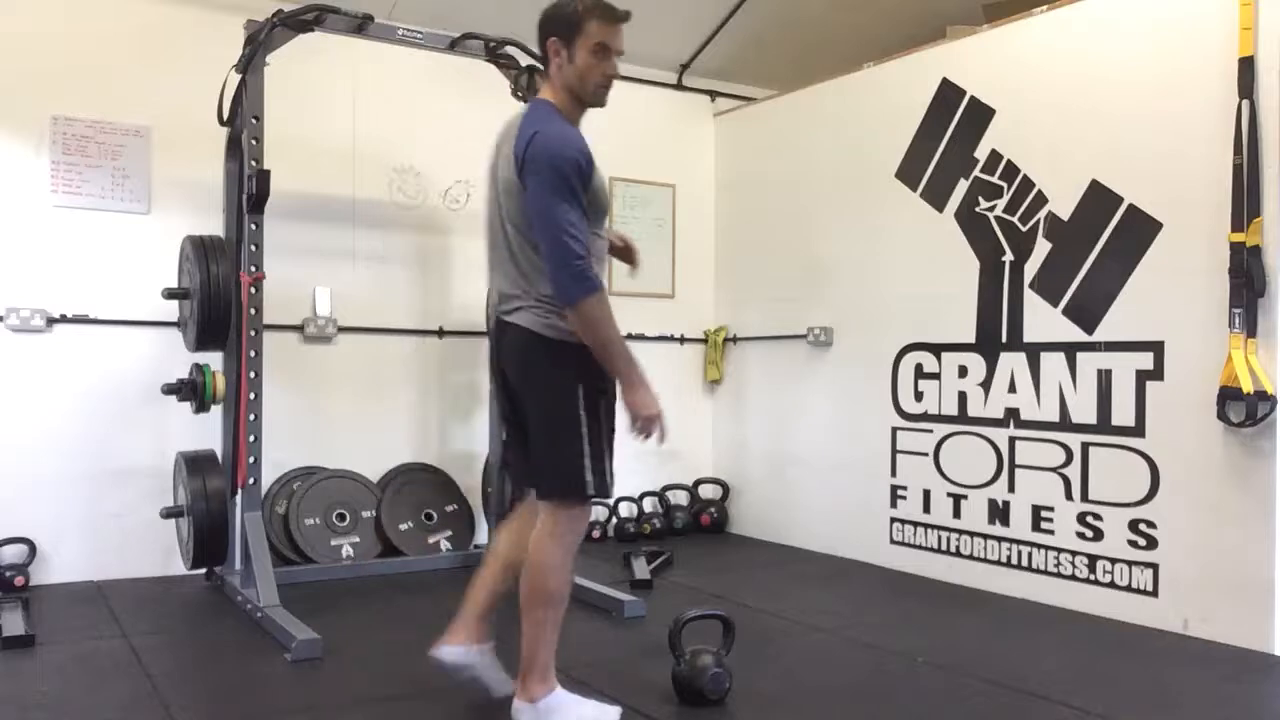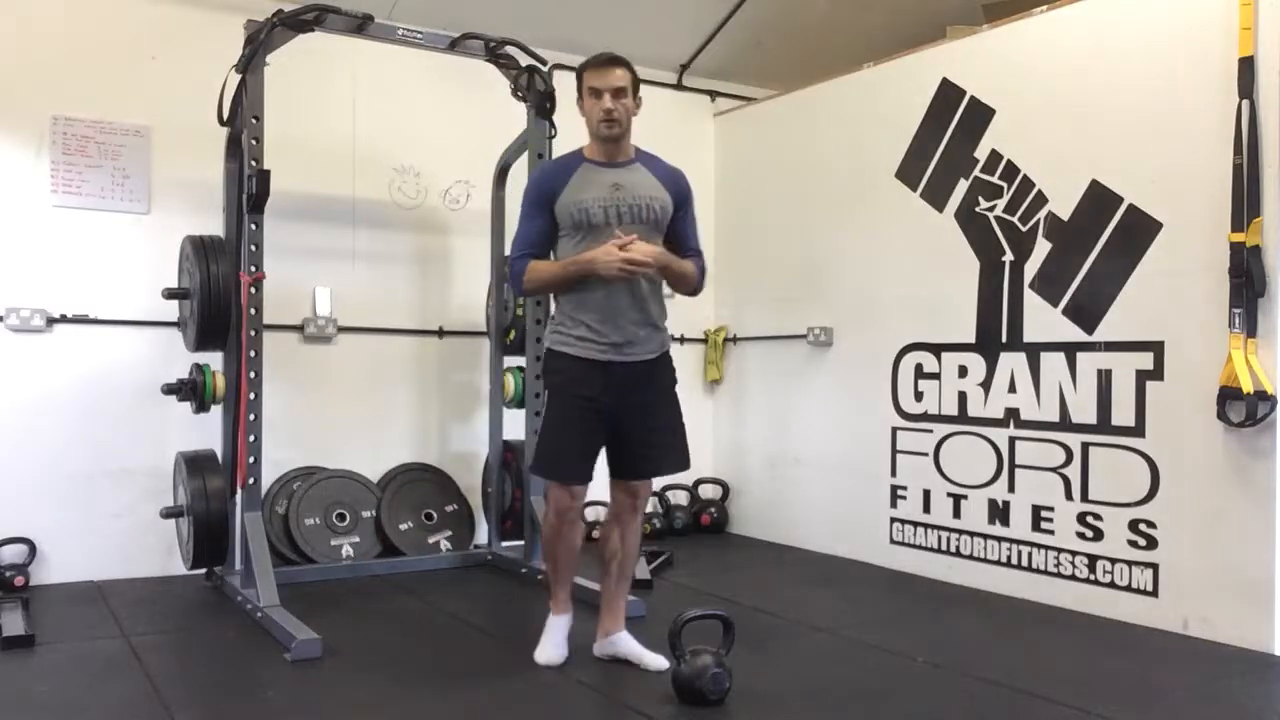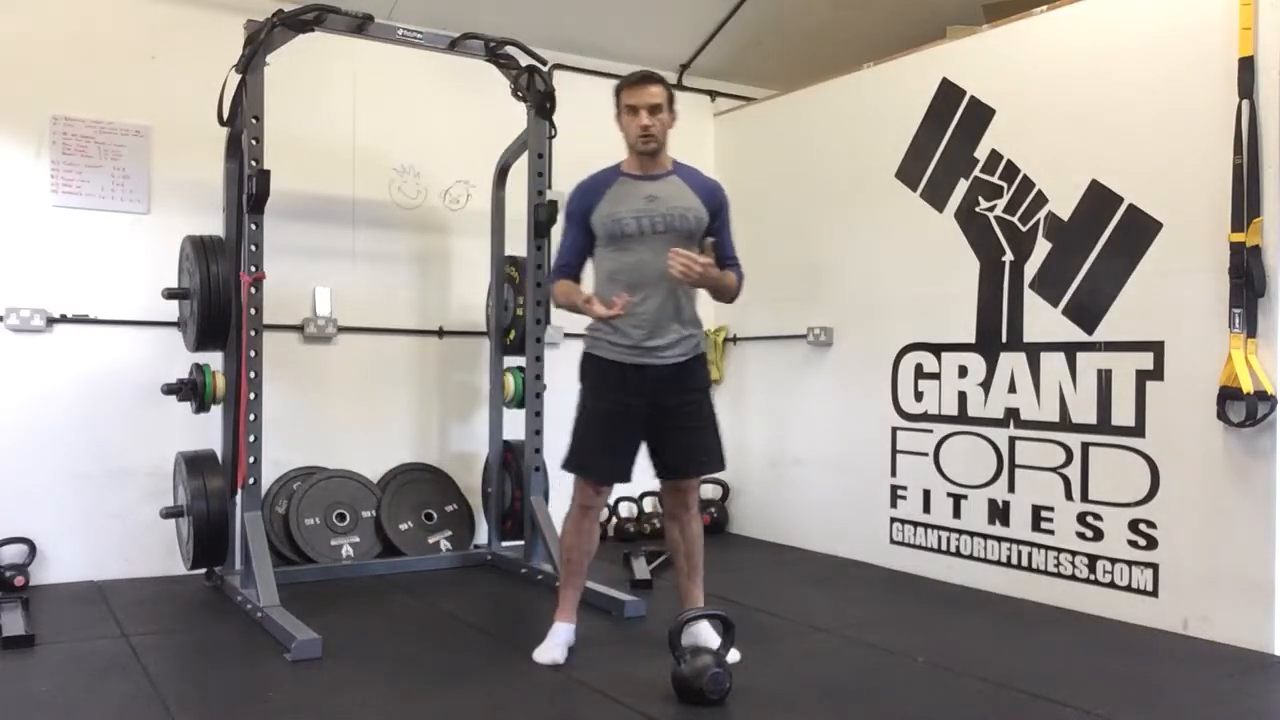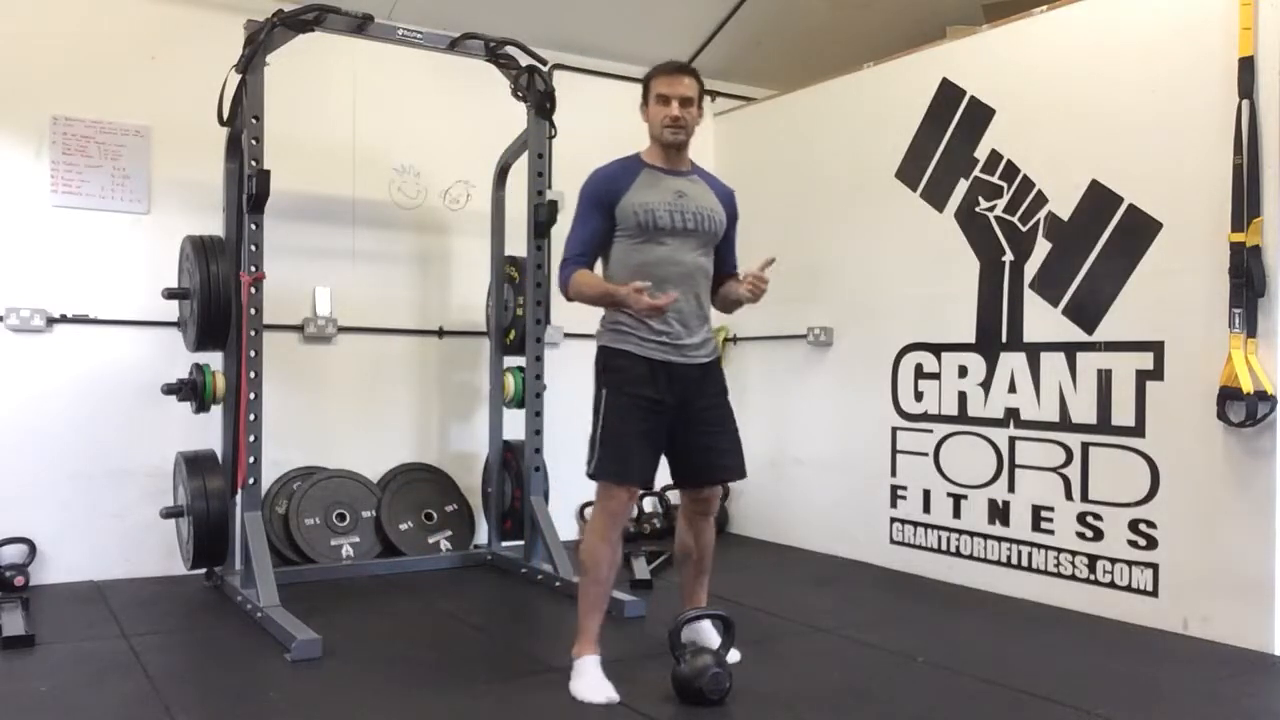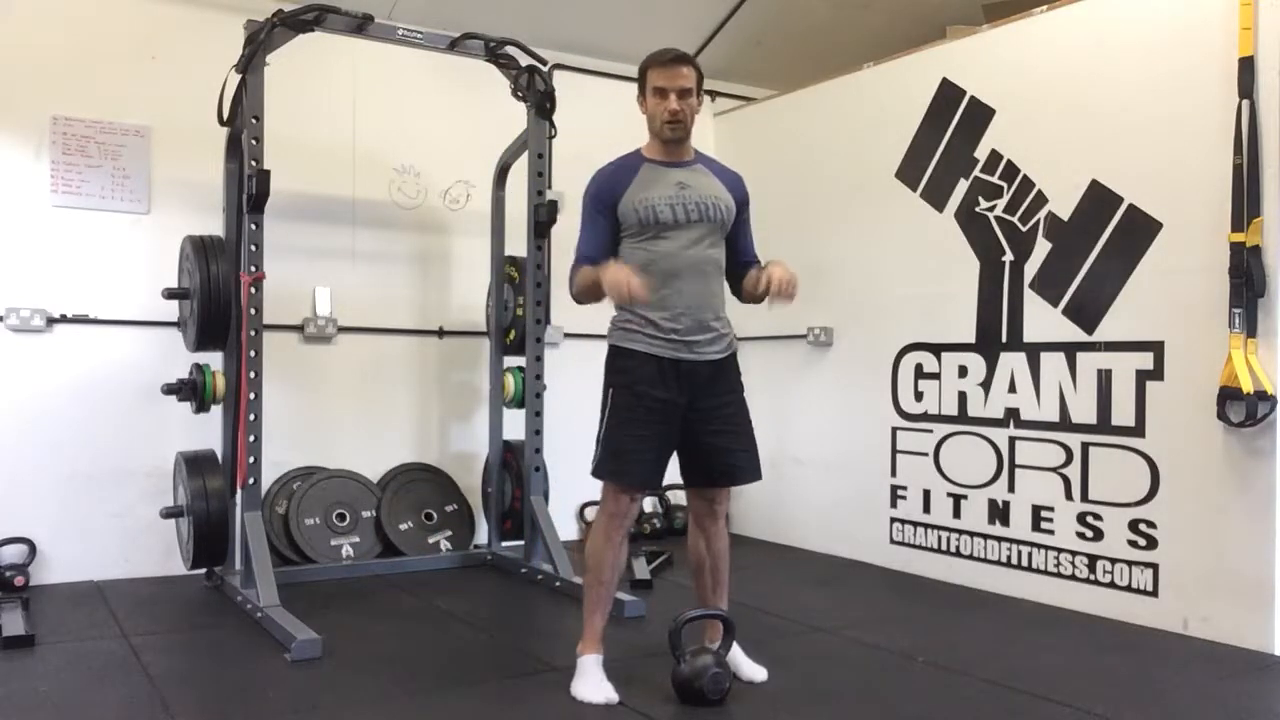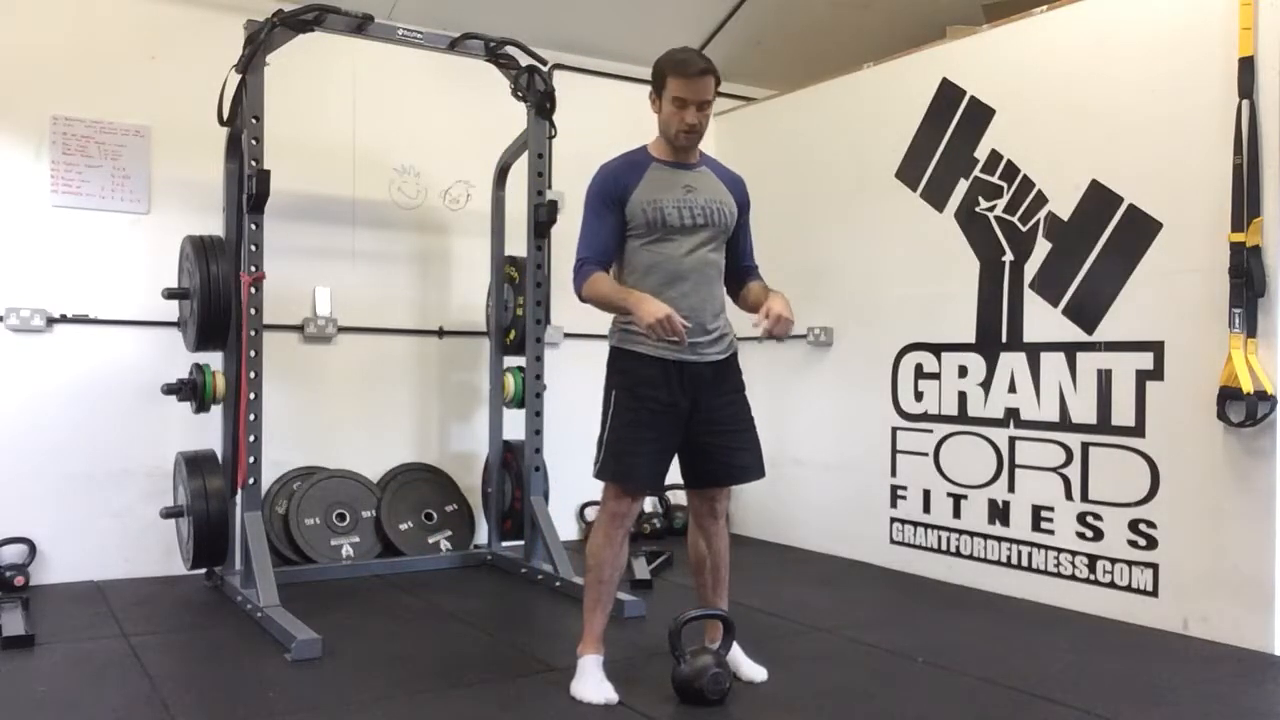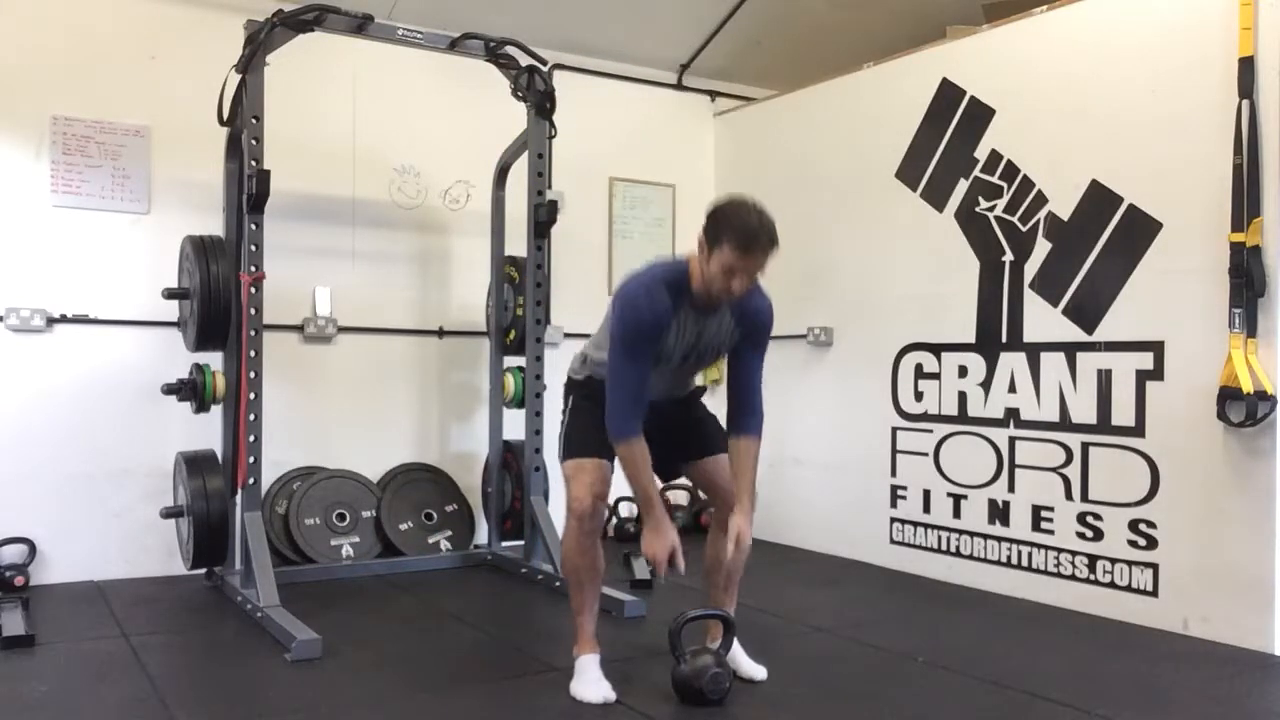
dt=0.7s
person 1, frame 1
left shoulder: (525, 132)
right shoulder: (557, 141)
right elbow: (569, 279)
left wrist: (596, 239)
right wrist: (632, 381)
left hip: (518, 340)
right hip: (556, 349)
left knee: (541, 503)
right knee: (565, 513)
left ankle: (466, 636)
person 1, frame 2
left shoulder: (669, 183)
right shoulder: (551, 180)
left elbow: (694, 279)
right elbow: (522, 275)
left wrist: (662, 260)
right wrist: (588, 264)
left hip: (647, 362)
right hip: (577, 360)
left knee: (631, 499)
right knee: (565, 498)
left ankle: (612, 628)
right ankle: (559, 613)
person 1, frame 3
left shoulder: (705, 192)
right shoulder: (590, 195)
left elbow: (732, 285)
right elbow: (560, 277)
left wrist: (708, 275)
right wrist: (582, 301)
left hip: (681, 365)
right hip: (612, 365)
left knee: (684, 496)
right knee: (588, 496)
left ankle: (695, 620)
right ankle: (564, 622)
person 1, frame 4
left shoulder: (719, 197)
right shoulder: (610, 183)
right elbow: (572, 277)
left wrist: (745, 291)
right wrist: (620, 297)
left hip: (699, 364)
right hip: (630, 362)
left knee: (704, 499)
right knee: (615, 502)
left ankle: (695, 621)
right ankle: (586, 653)
person 1, frame 5
left shoulder: (729, 184)
right shoulder: (614, 181)
left elbow: (740, 279)
right elbow: (578, 285)
left wrist: (772, 274)
right wrist: (605, 274)
left hip: (714, 364)
right hip: (640, 361)
left knee: (712, 505)
right knee: (619, 504)
left ankle: (716, 640)
right ankle: (590, 654)
person 1, frame 6
left shoulder: (730, 186)
right shoulder: (618, 179)
left elbow: (739, 273)
right elbow: (587, 275)
left wrist: (769, 298)
right wrist: (639, 302)
left hip: (716, 366)
right hip: (642, 365)
left knee: (713, 506)
right knee: (621, 505)
left ankle: (717, 640)
right ankle: (590, 654)
person 1, frame 7
left shoulder: (753, 310)
right shoulder: (645, 297)
left elbow: (746, 407)
right elbow: (623, 415)
left wrist: (744, 509)
right wrist: (654, 521)
left hip: (675, 398)
right hip: (599, 391)
left knee: (730, 500)
right knee: (586, 502)
left ankle: (719, 637)
right ankle: (586, 654)
